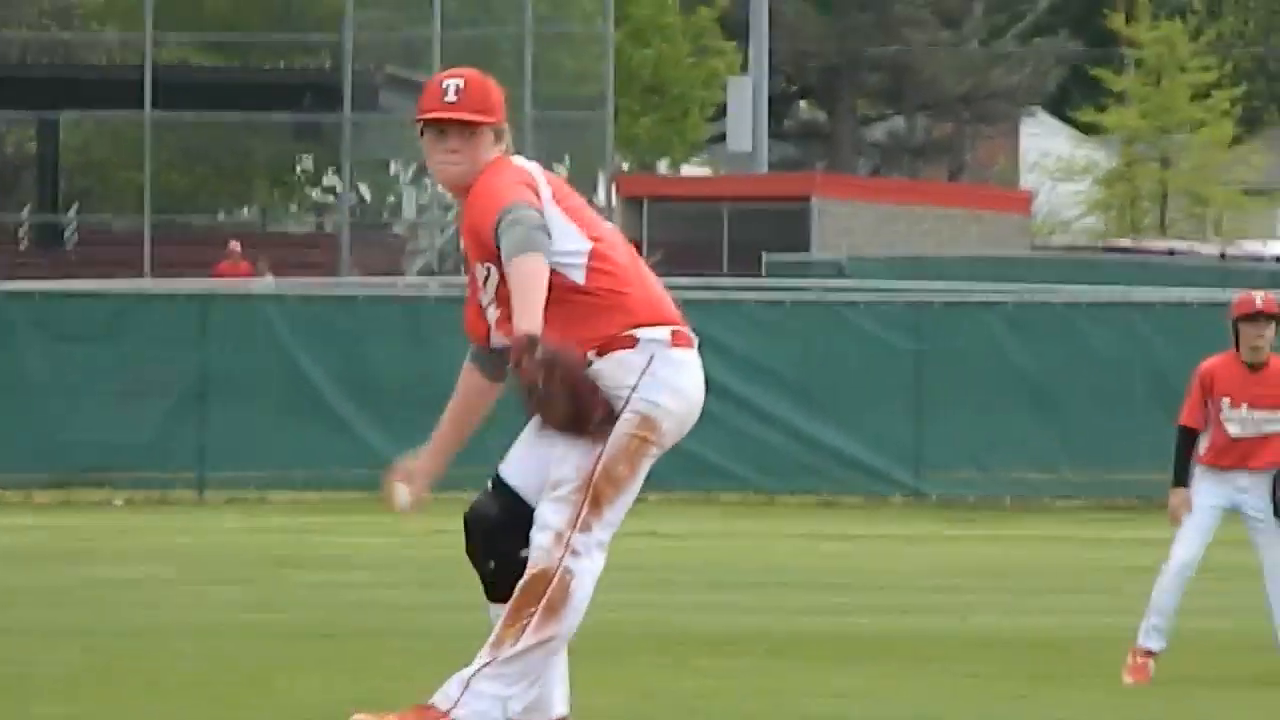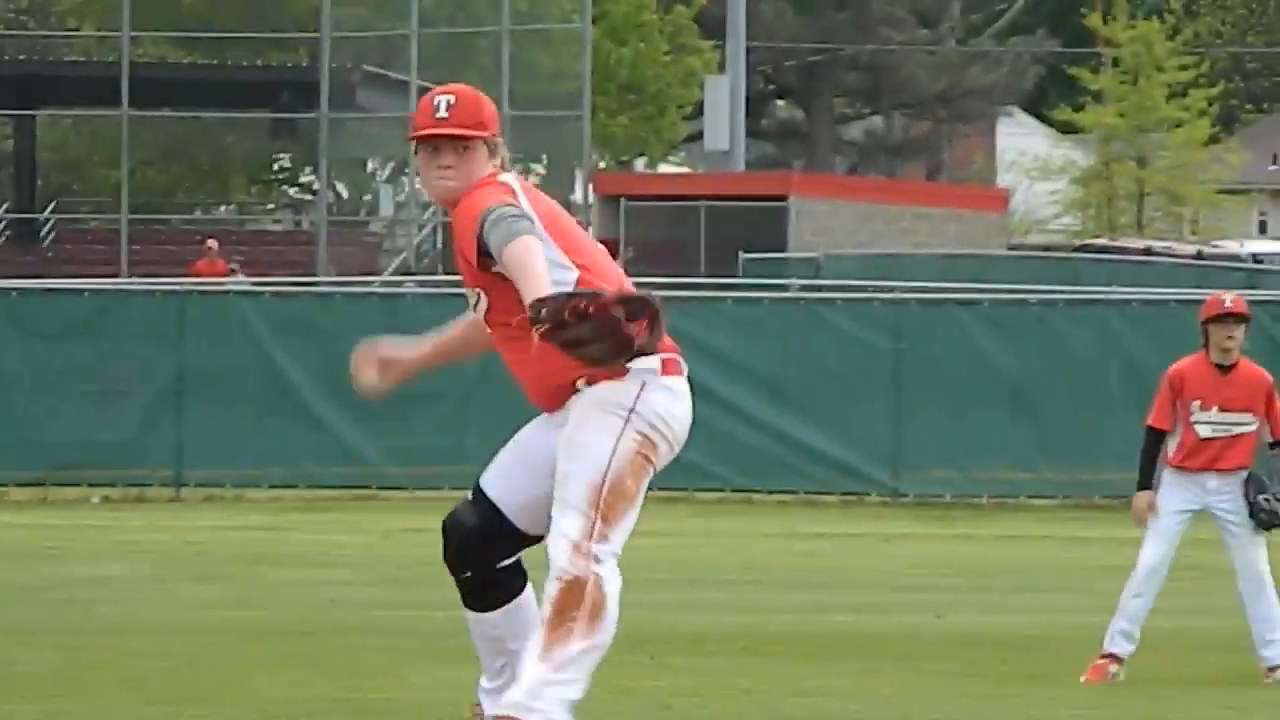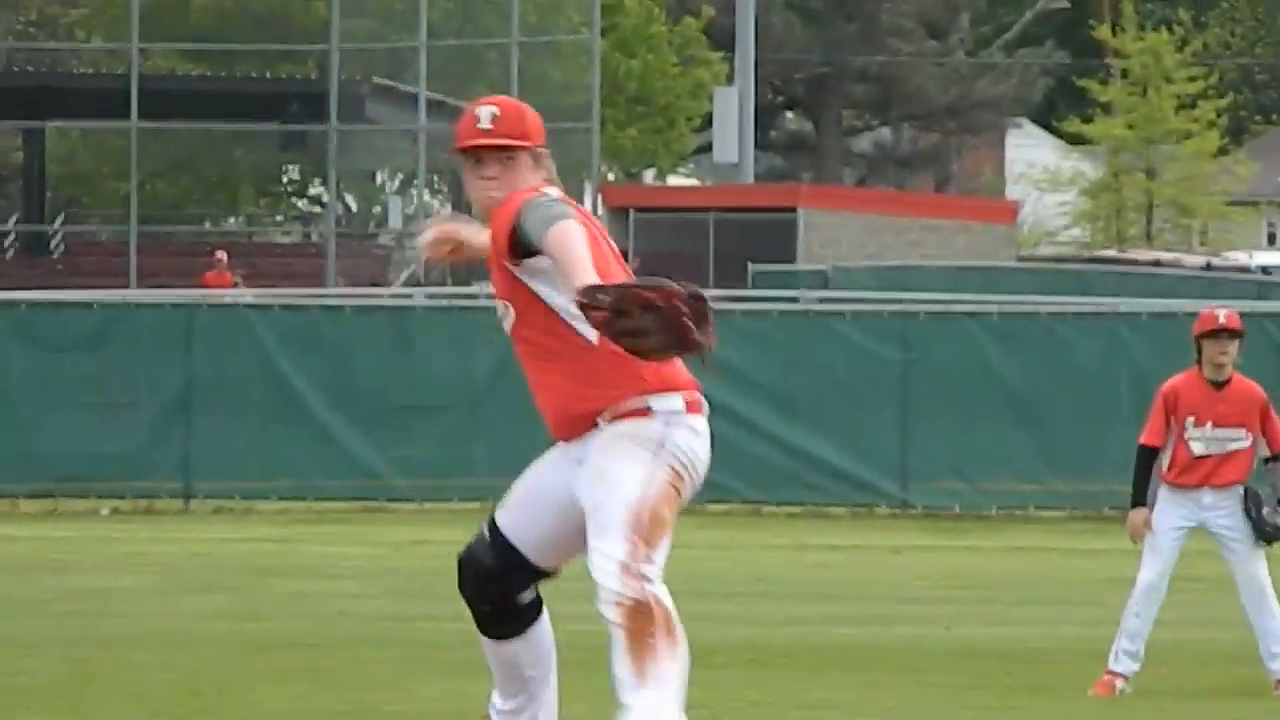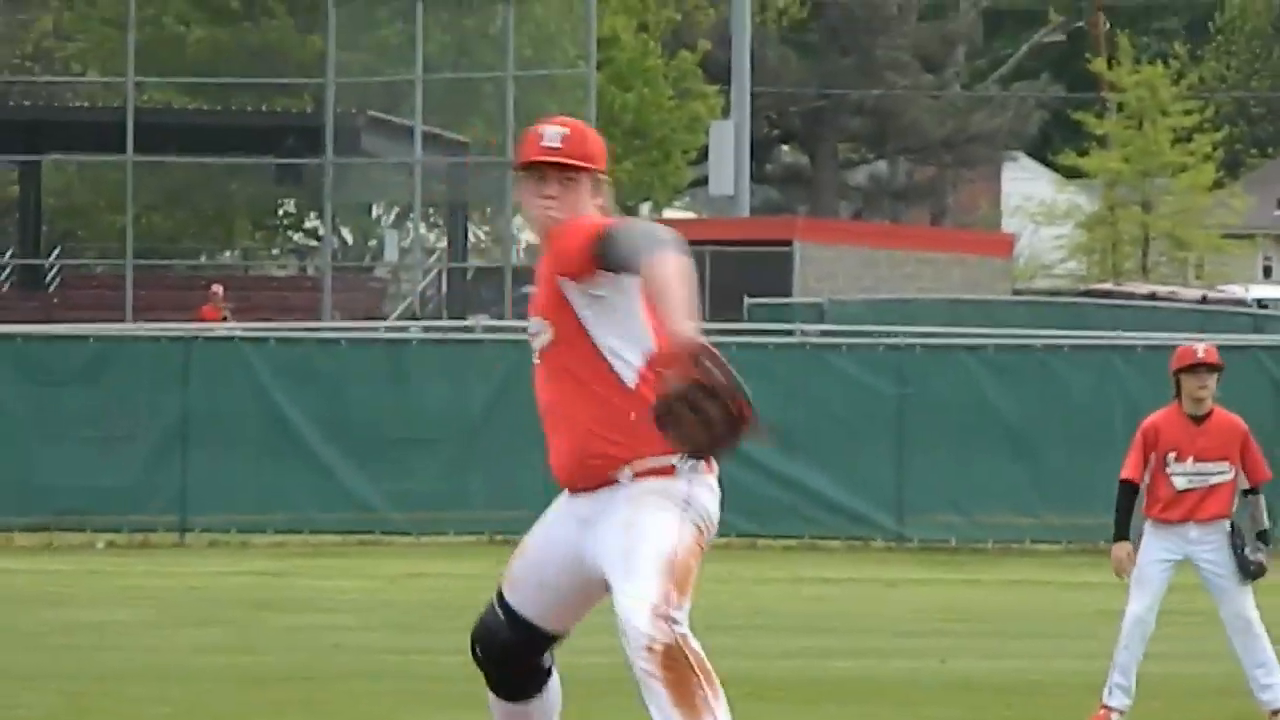
dt=0.1s
person 1, frame 1
left shoulder: (501, 184)
right shoulder: (482, 244)
left elbow: (530, 237)
right elbow: (489, 355)
left wrist: (527, 335)
right wrist: (435, 456)
left hip: (643, 366)
right hip: (609, 379)
left knee: (567, 542)
right knee: (496, 527)
person 1, frame 2
left shoulder: (489, 199)
right shoulder: (480, 222)
left elbow: (515, 236)
right elbow: (492, 318)
left wrist: (540, 297)
right wrist: (415, 357)
left hip: (629, 393)
right hip: (575, 409)
left knee: (578, 554)
right knee: (475, 539)
person 1, frame 3
left shoulder: (526, 208)
right shoulder: (514, 245)
left elbow: (550, 226)
left wrist: (585, 286)
right wrist: (474, 241)
left hip: (648, 426)
right hip: (589, 441)
left knee: (625, 578)
right knee: (487, 571)
person 1, frame 4
left shoulder: (575, 238)
right shoulder: (554, 270)
left elbow: (651, 242)
left wrist: (680, 337)
left hip: (658, 495)
right hip: (584, 505)
left knee: (652, 627)
right knee: (502, 644)
person 2, frame 1
right shoulder: (1212, 371)
right elbow: (1188, 428)
right wrist: (1179, 485)
right hip: (1212, 479)
right knee: (1182, 562)
right ankle: (1147, 648)
person 2, frame 2
right shoulder: (1179, 374)
right elbow: (1155, 431)
right wrist: (1143, 486)
left hip: (1232, 485)
right hip: (1179, 482)
right knee: (1150, 566)
right ankle: (1112, 654)
person 2, frame 3
right shoulder: (1174, 390)
right elbow: (1149, 448)
right wrist: (1138, 504)
left hip: (1229, 501)
right hip: (1176, 499)
right knee: (1149, 584)
right ankle: (1118, 670)
person 2, frame 4
left shoulder: (1234, 428)
right shoulder: (1154, 427)
right elbow: (1130, 482)
right wrist: (1121, 538)
left hip: (1214, 535)
right hip: (1161, 535)
left knee: (1245, 618)
right knee: (1137, 618)
